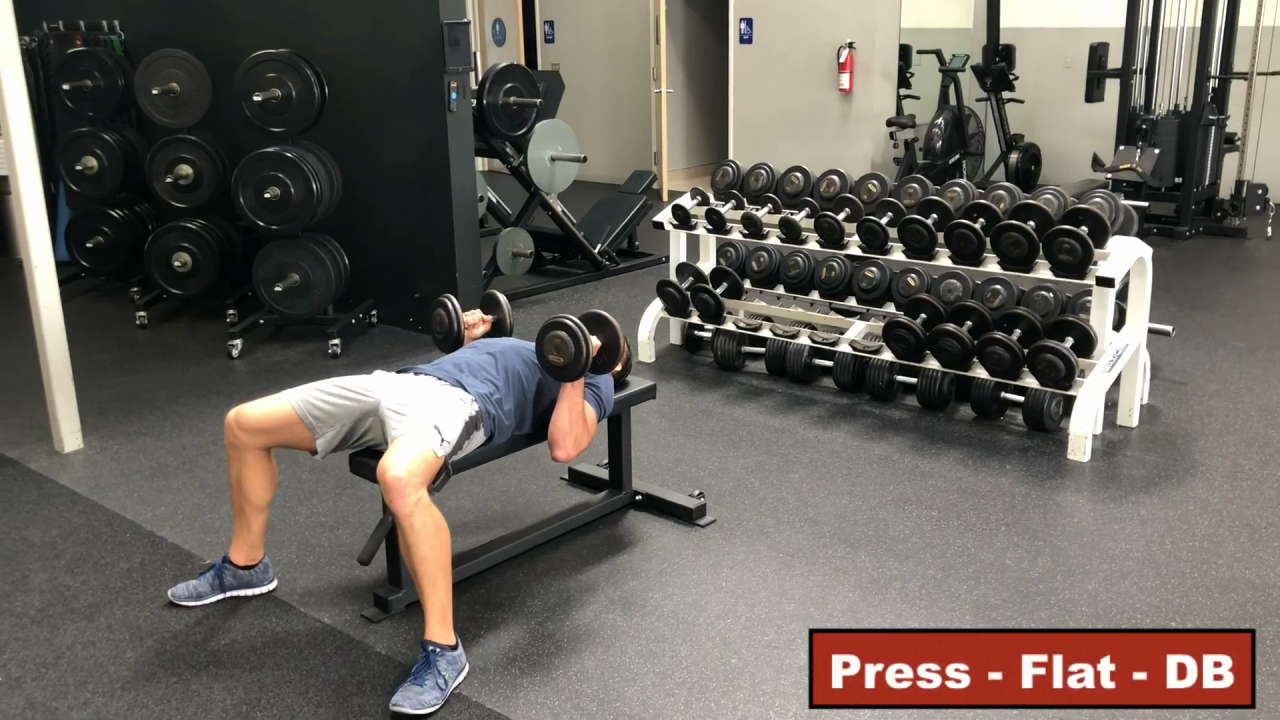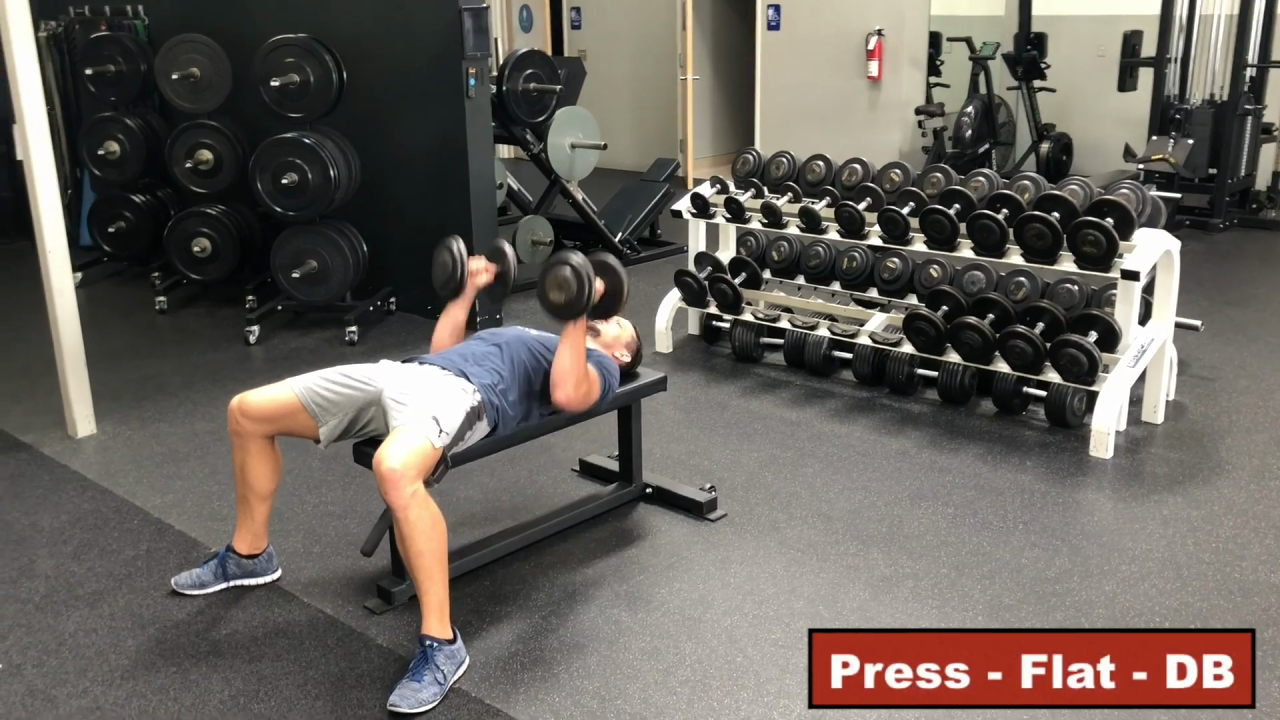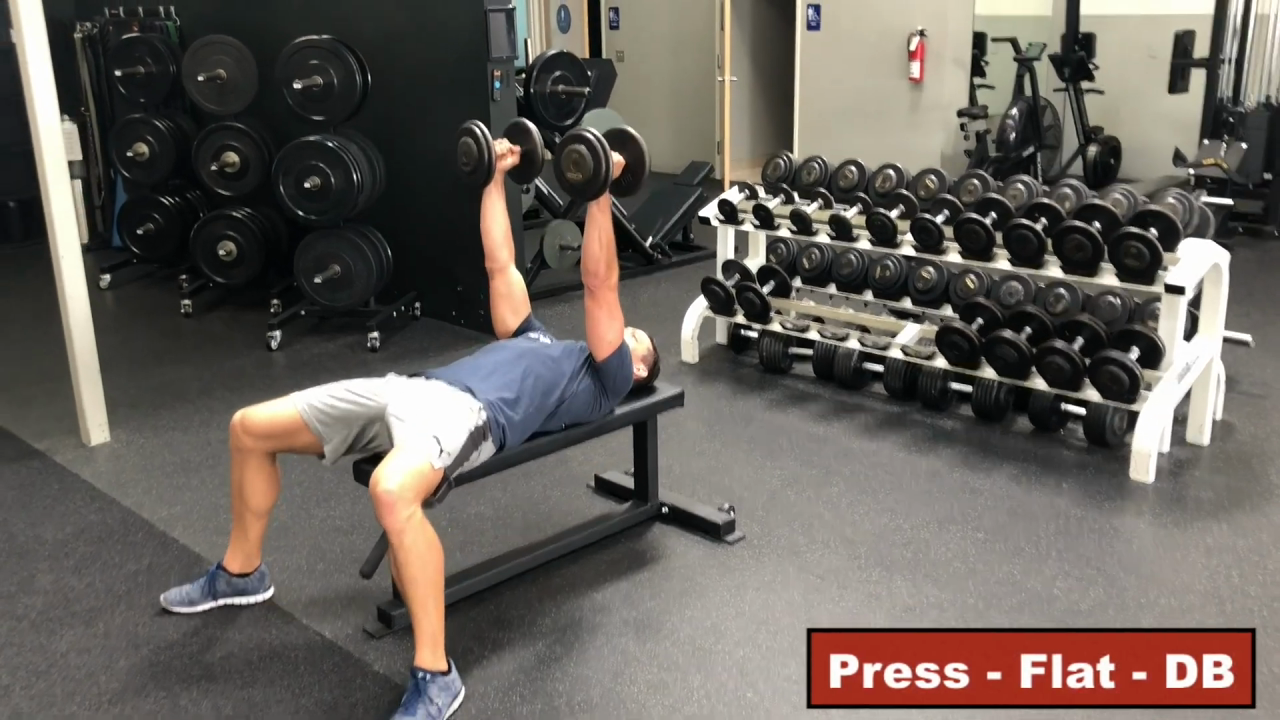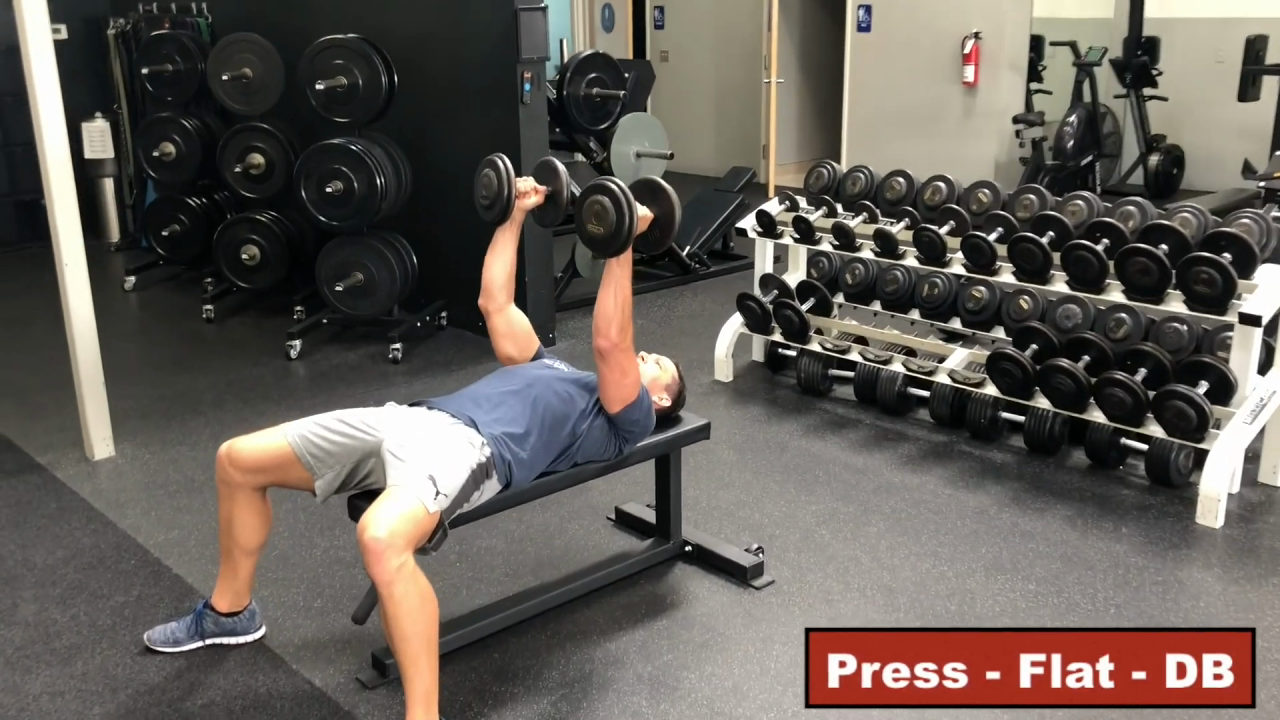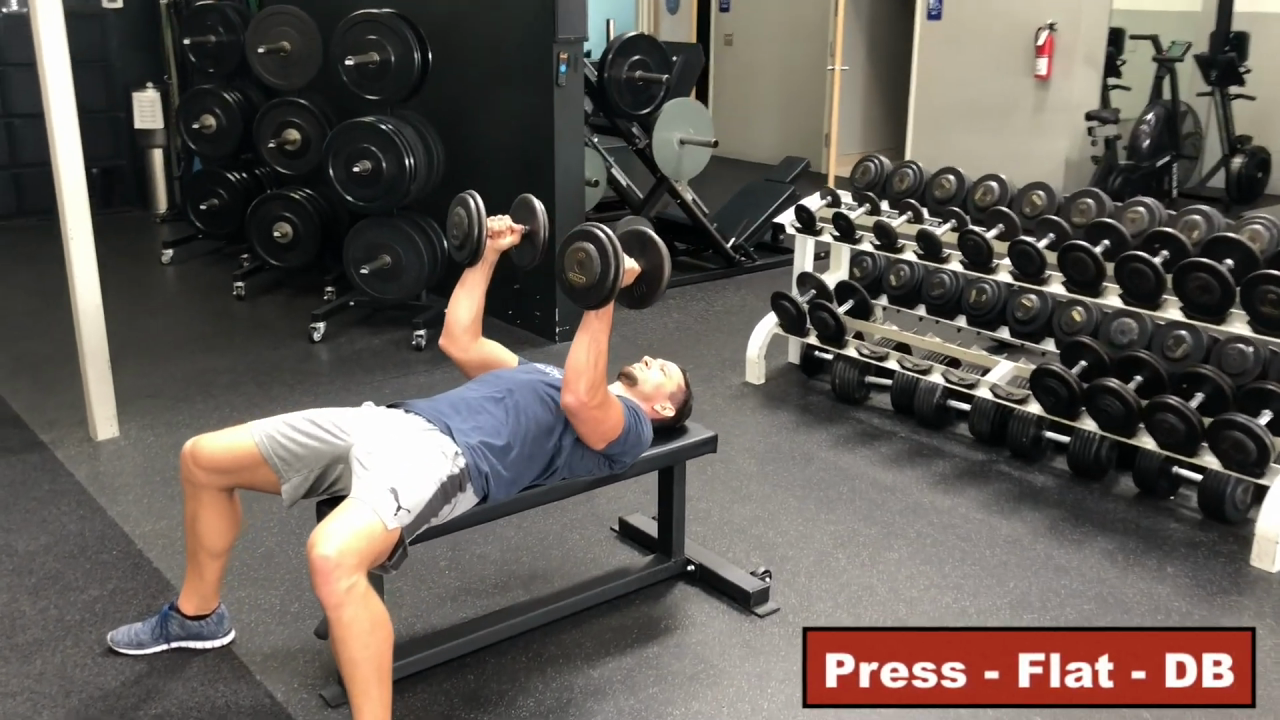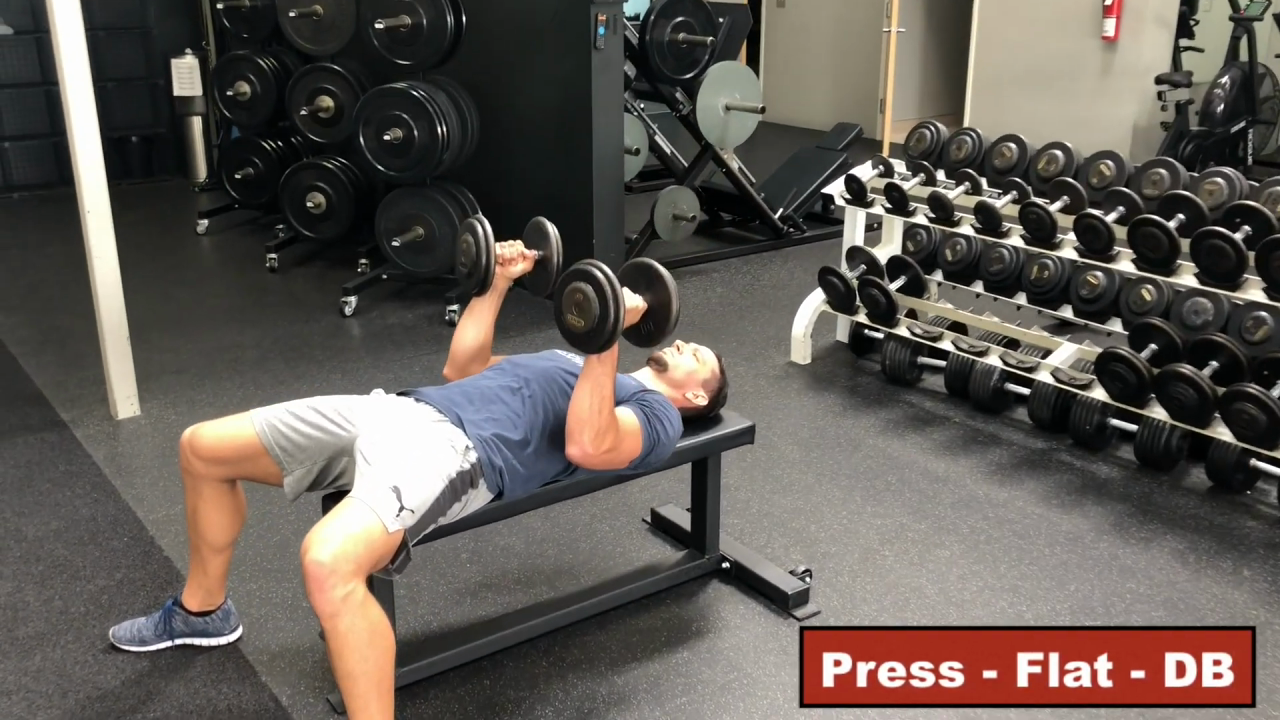
dt=0.7s
person 1, frame 1
left shoulder: (594, 381)
right shoulder: (538, 351)
left elbow: (563, 447)
right wrist: (466, 339)
left hip: (457, 401)
right hip: (399, 382)
left knee: (400, 480)
right knee: (243, 426)
left ankle: (442, 650)
right ankle: (245, 566)
person 1, frame 2
left shoulder: (600, 372)
right shoulder: (533, 341)
left elbow: (565, 394)
left wrist: (578, 315)
right wrist: (468, 290)
left hip: (464, 394)
right hip: (405, 373)
left knee: (397, 471)
right knee: (248, 412)
left ankle: (441, 643)
right ankle: (250, 554)
person 1, frame 3
left shoulder: (606, 380)
right shoulder: (535, 339)
left elbow: (599, 285)
right elbow: (500, 264)
left wrist: (599, 195)
right wrist: (496, 177)
left hip: (468, 411)
right hip: (410, 388)
left knee: (393, 493)
right knee: (249, 427)
right ankle: (241, 572)
person 1, frame 4
left shoulder: (630, 416)
right shoulder: (556, 370)
left elbow: (609, 343)
right elbow: (495, 304)
left wrist: (622, 246)
right wrist: (515, 216)
left hip: (471, 446)
right hip: (411, 418)
left knee: (382, 540)
right knee: (236, 461)
right ankle: (230, 611)
person 1, frame 5
left shoulder: (628, 429)
right shoulder: (547, 373)
left elbow: (580, 398)
right elbow: (459, 340)
left wrist: (604, 300)
right wrist: (488, 253)
left hip: (446, 455)
right hip: (388, 420)
left knee: (333, 558)
right knee: (202, 458)
right ankle: (198, 614)
person 1, frame 6
left shoulder: (658, 416)
right shoulder: (578, 365)
left elbow: (587, 446)
right elbow: (461, 367)
left wrist: (609, 336)
right wrist: (498, 283)
left hip: (456, 450)
right hip: (400, 410)
left knee: (329, 562)
right knee: (201, 448)
right ankle: (203, 610)
